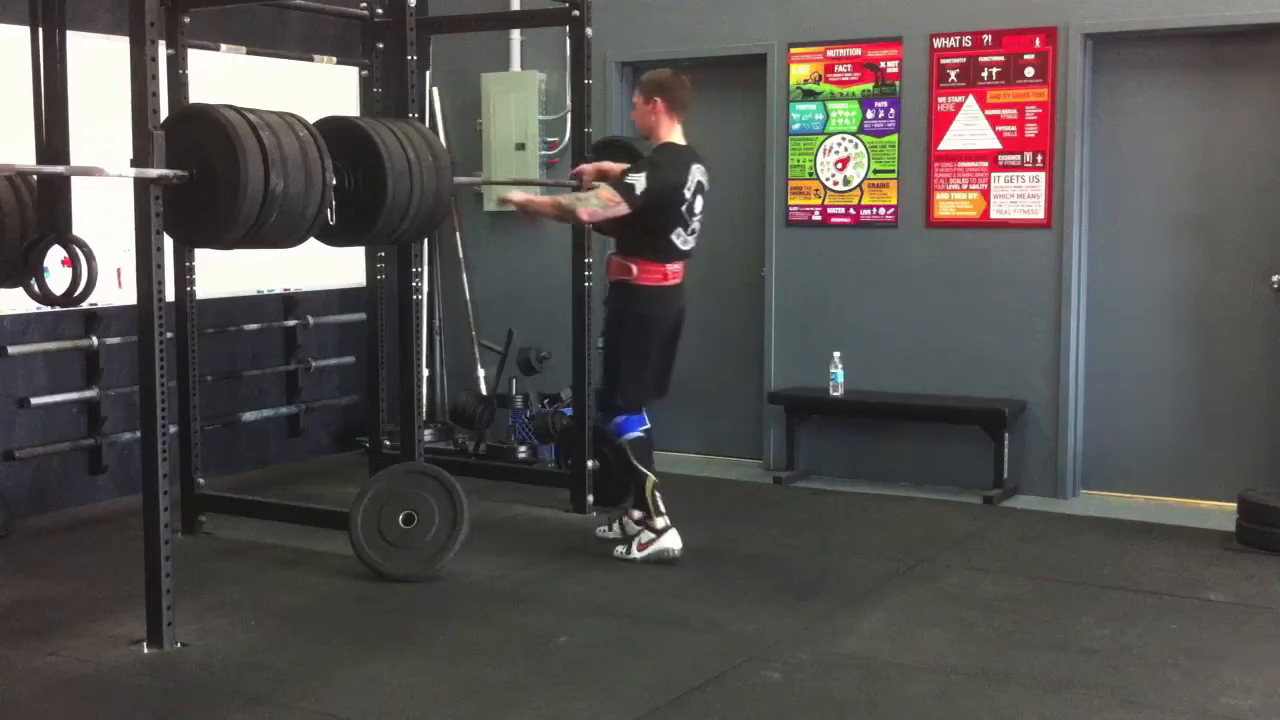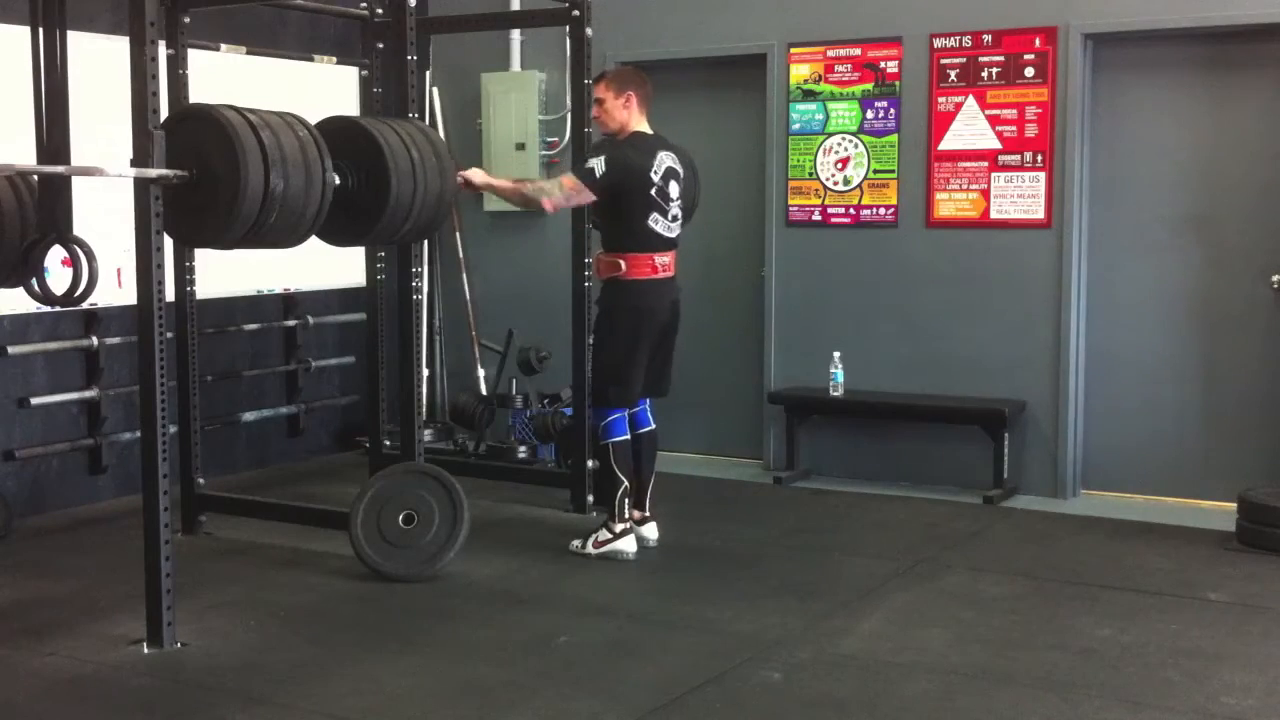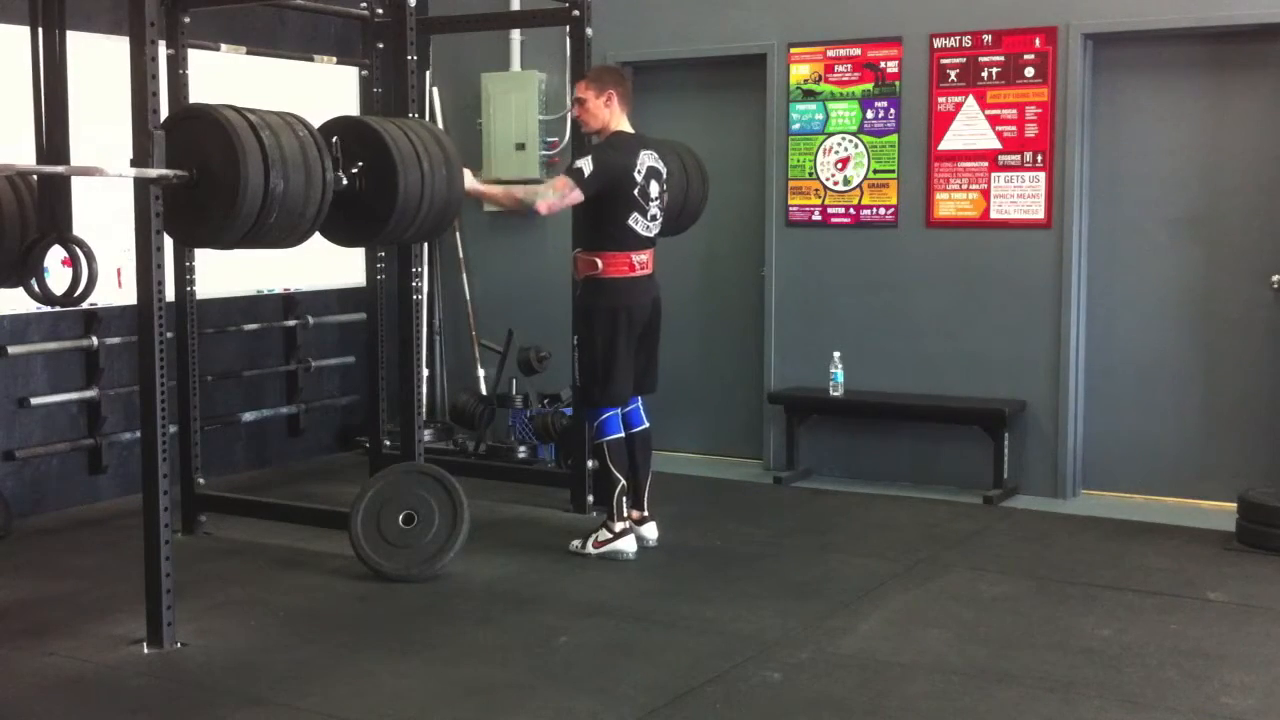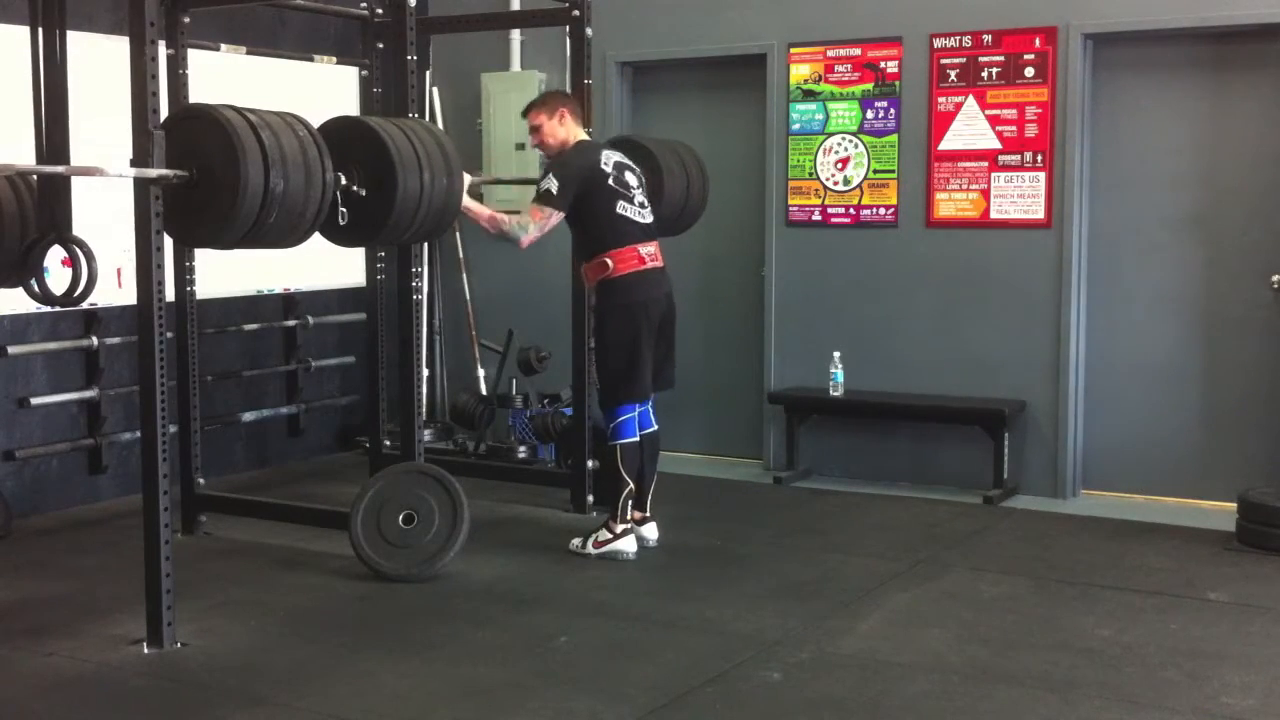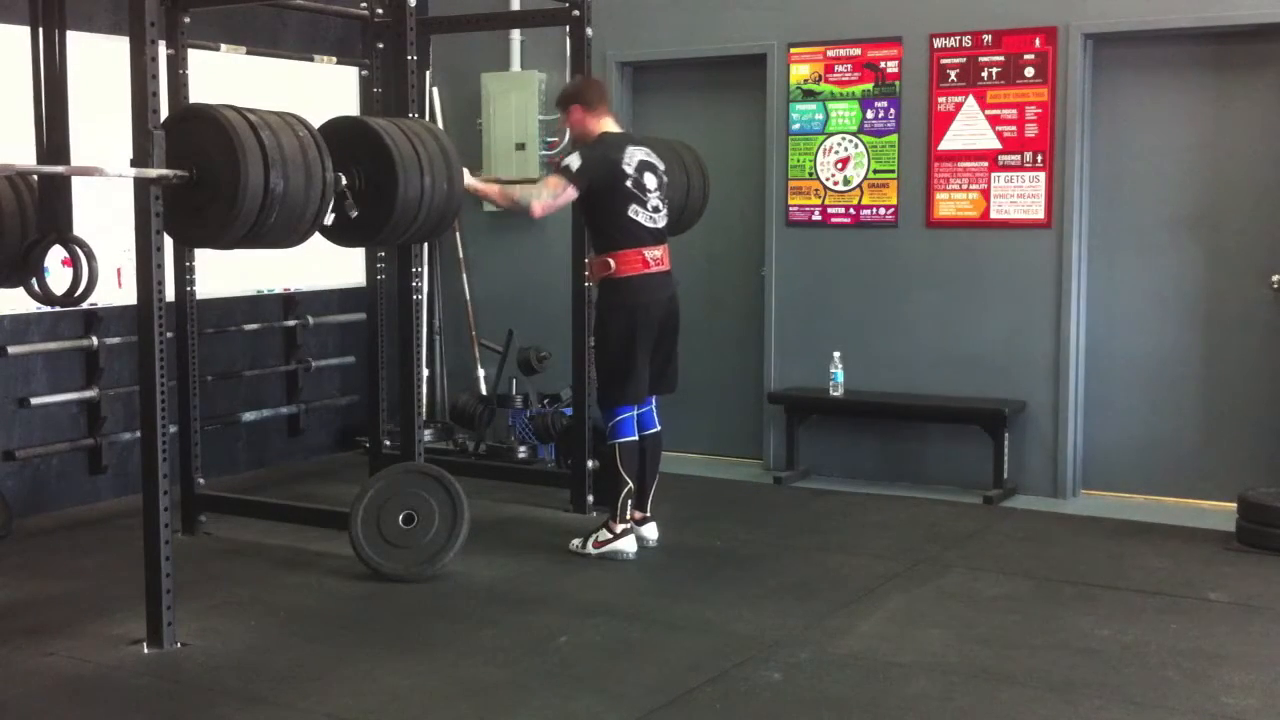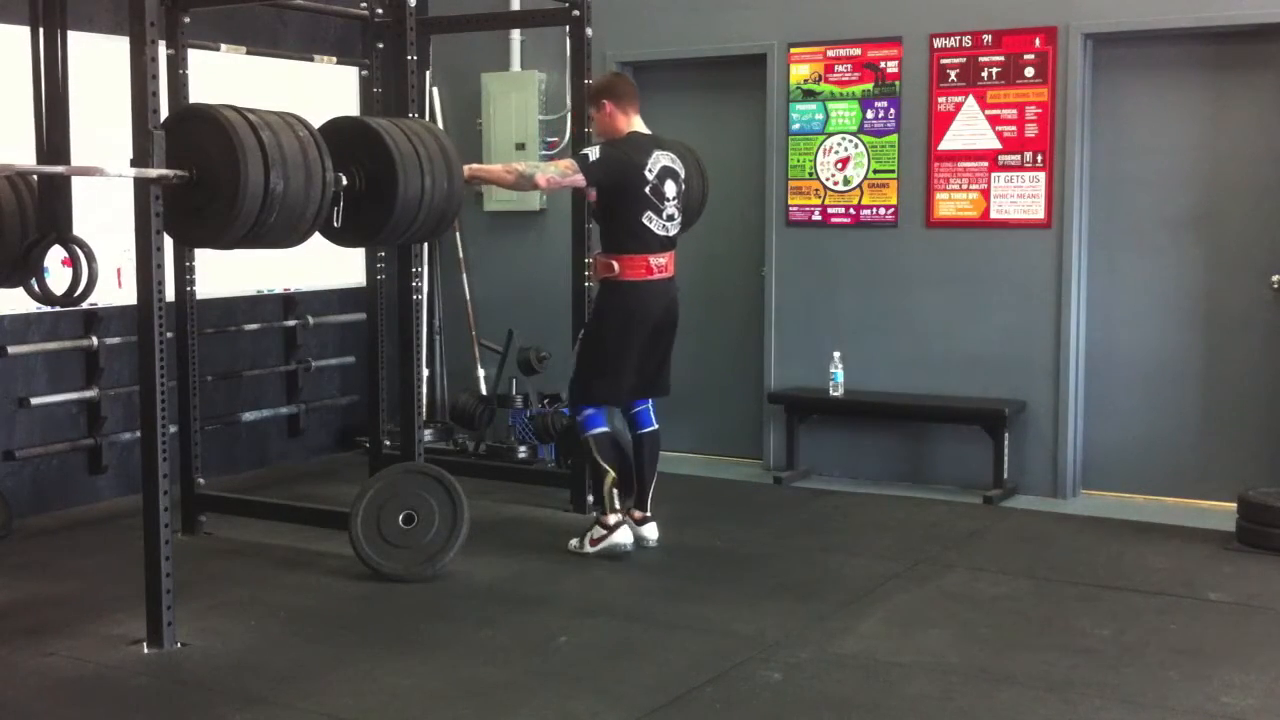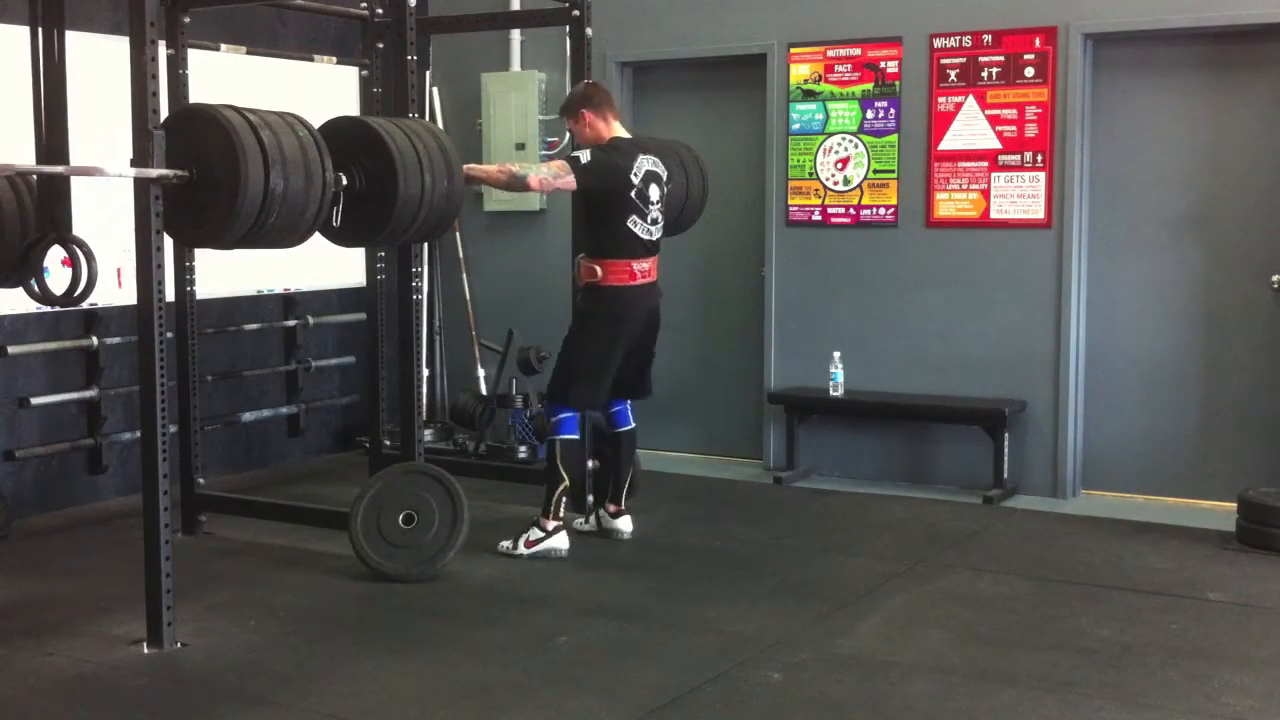
dt=0.7s
person 1, frame 1
left shoulder: (659, 169)
right shoulder: (690, 163)
left elbow: (587, 210)
left wrist: (524, 201)
right wrist: (607, 169)
left hip: (639, 299)
right hip: (667, 297)
left knee: (619, 410)
right knee: (633, 403)
left ankle: (657, 527)
right ankle: (640, 514)
person 1, frame 2
left shoulder: (622, 157)
right shoulder: (668, 154)
left elbow: (548, 198)
left wrist: (485, 181)
right wrist: (601, 195)
left hip: (630, 293)
right hip: (663, 291)
left knee: (611, 407)
right knee: (638, 403)
left ankle: (619, 528)
right ankle: (642, 516)
person 1, frame 3
left shoulder: (608, 156)
right shoulder: (648, 151)
left elbow: (542, 201)
left wrist: (472, 186)
left hip: (610, 292)
right hip: (642, 288)
left knee: (603, 407)
right knee: (629, 402)
left ankle: (618, 527)
right ankle: (640, 516)
person 1, frame 4
left shoulder: (570, 165)
right shoulder: (613, 157)
left elbow: (524, 233)
left wrist: (465, 201)
left hip: (624, 293)
right hip: (654, 286)
left knee: (621, 407)
right knee: (640, 403)
left ankle: (620, 529)
right ankle: (641, 516)
person 1, frame 5
left shoulder: (594, 156)
right shoulder: (644, 152)
left elbow: (534, 202)
left wrist: (472, 186)
left hip: (626, 292)
right hip: (661, 287)
left knee: (619, 406)
right knee: (644, 403)
left ankle: (619, 529)
right ankle: (642, 517)
person 1, frame 6
left shoulder: (615, 156)
right shoulder: (668, 155)
left elbow: (541, 176)
left wrist: (470, 171)
left hip: (627, 294)
right hip: (662, 291)
left knee: (587, 404)
right knee: (639, 402)
left ankle: (612, 521)
right ankle: (641, 516)
person 1, frame 7
left shoulder: (603, 160)
right shoulder: (650, 157)
left elbow: (533, 177)
left wrist: (468, 171)
left hip: (610, 299)
right hip: (644, 296)
left knee: (564, 404)
right knee: (618, 401)
left ankle: (549, 527)
right ankle: (615, 511)
